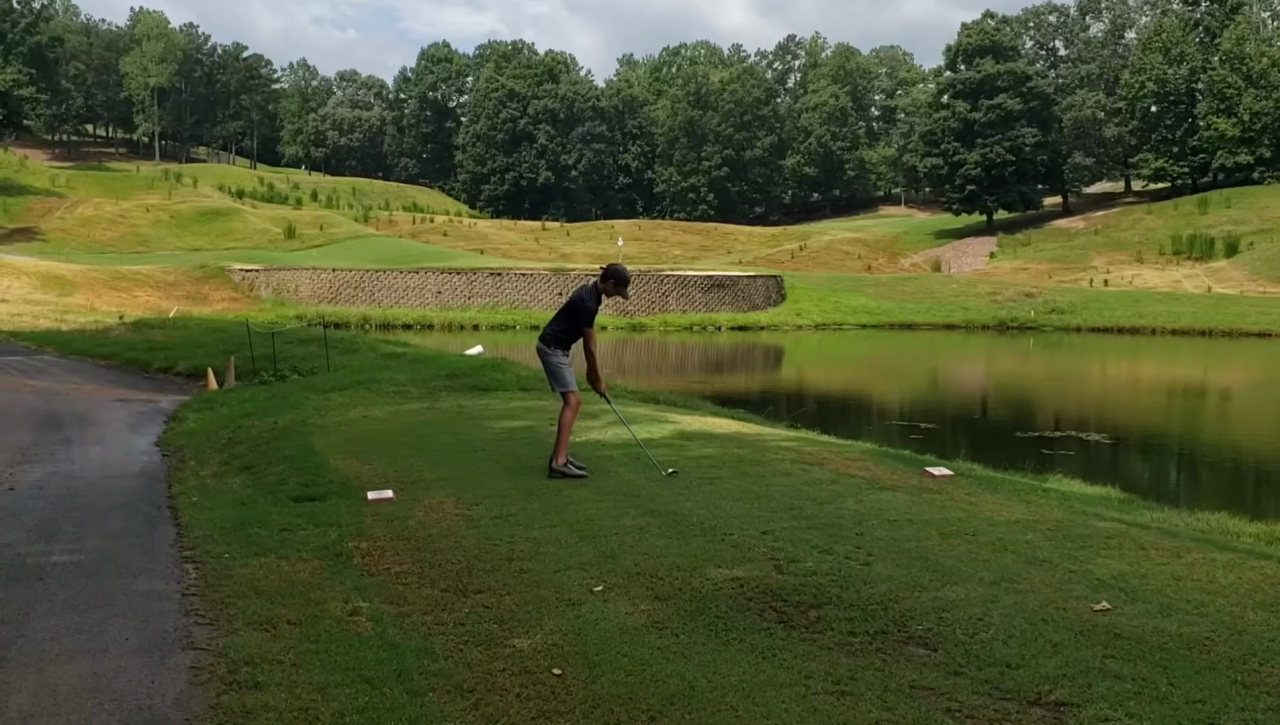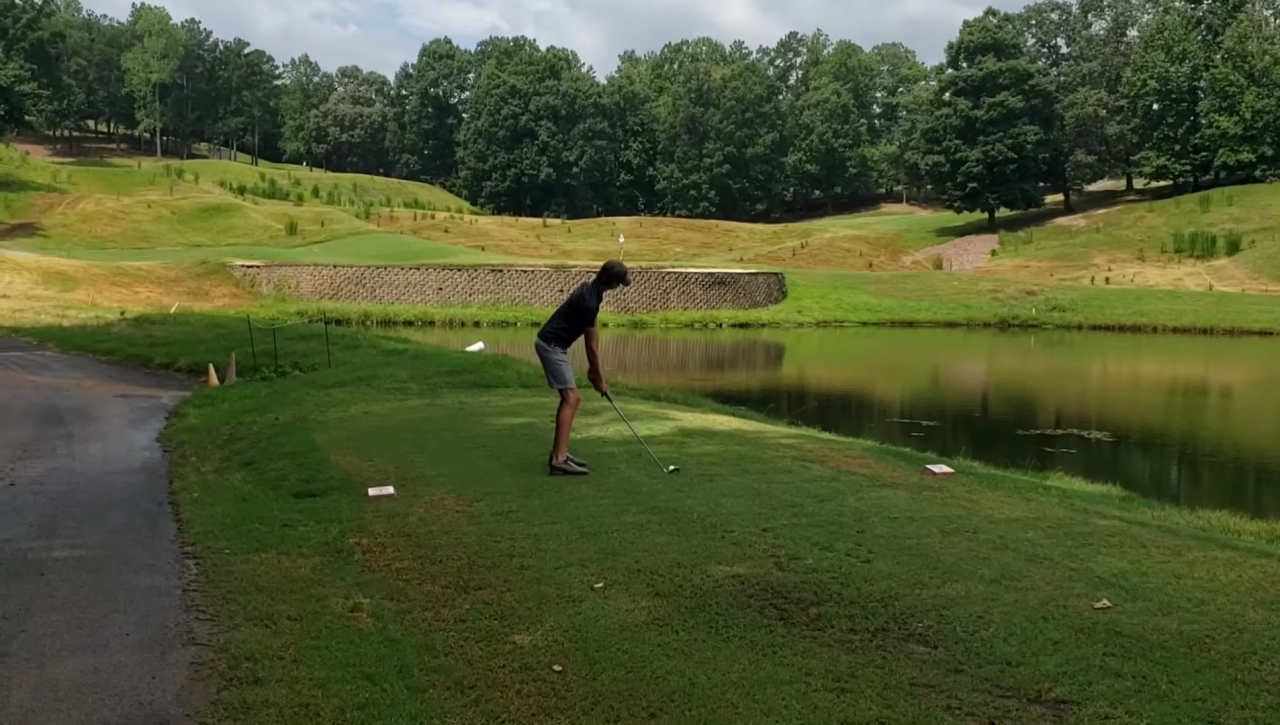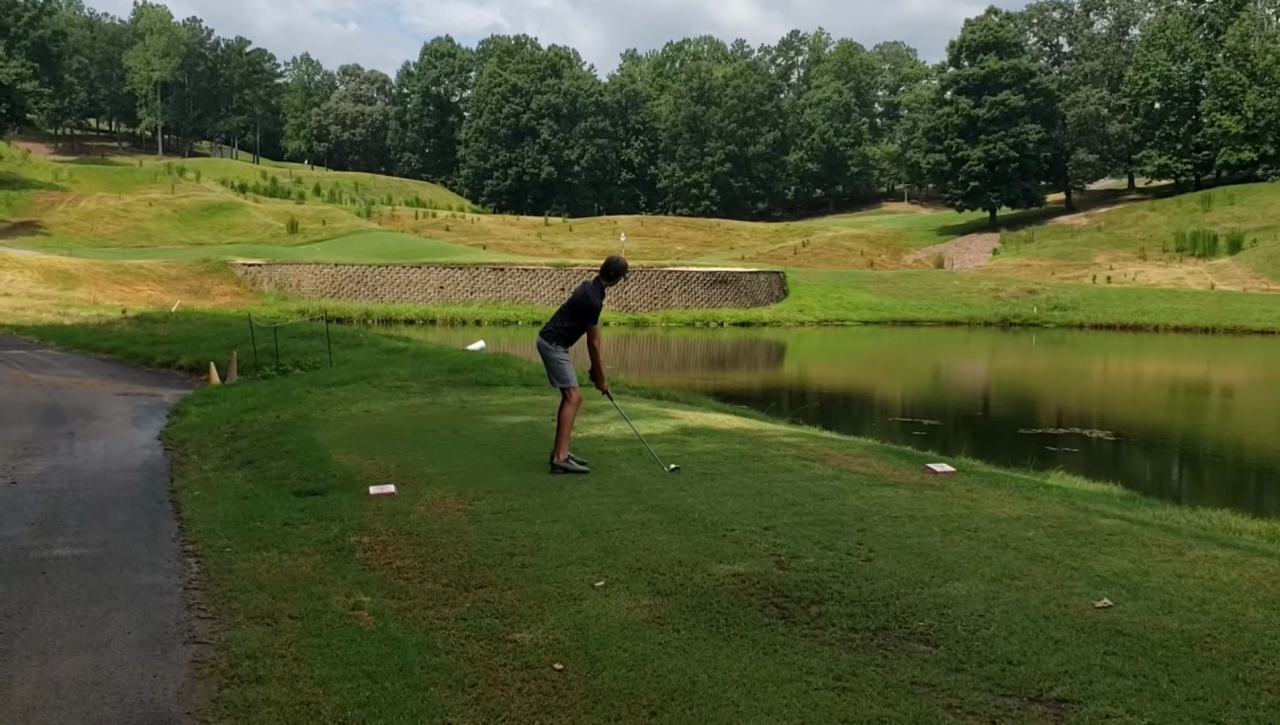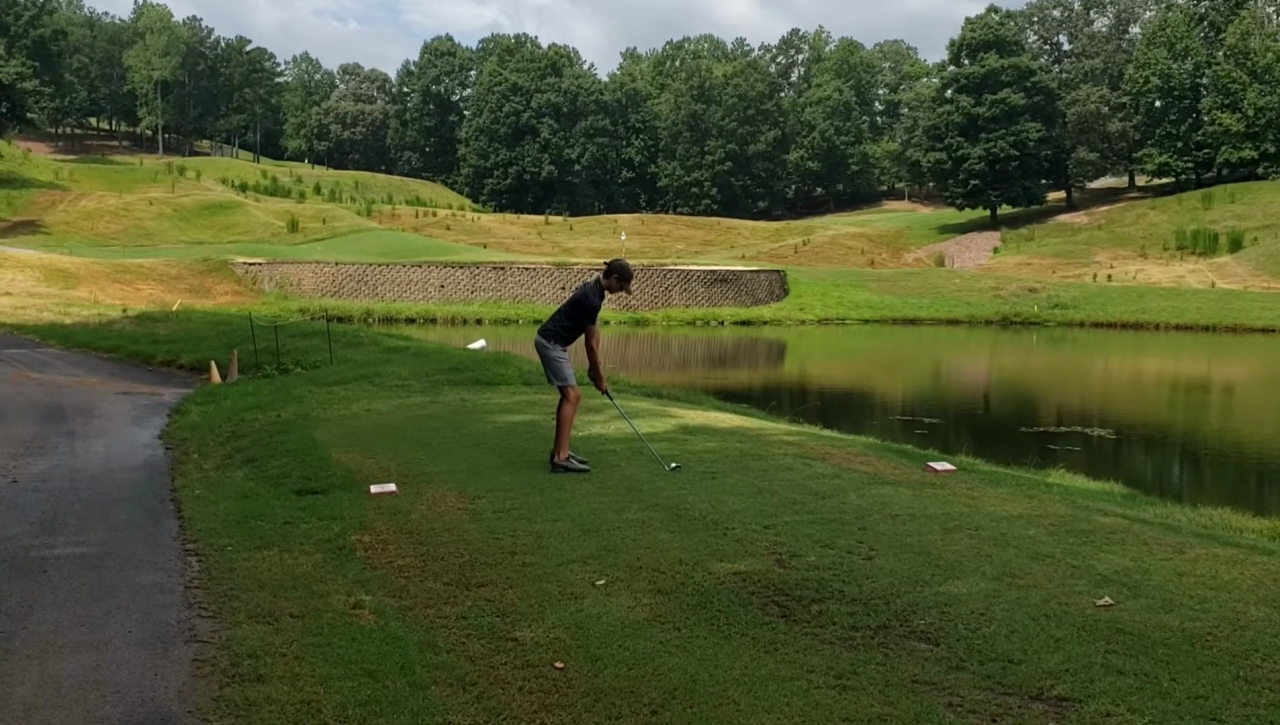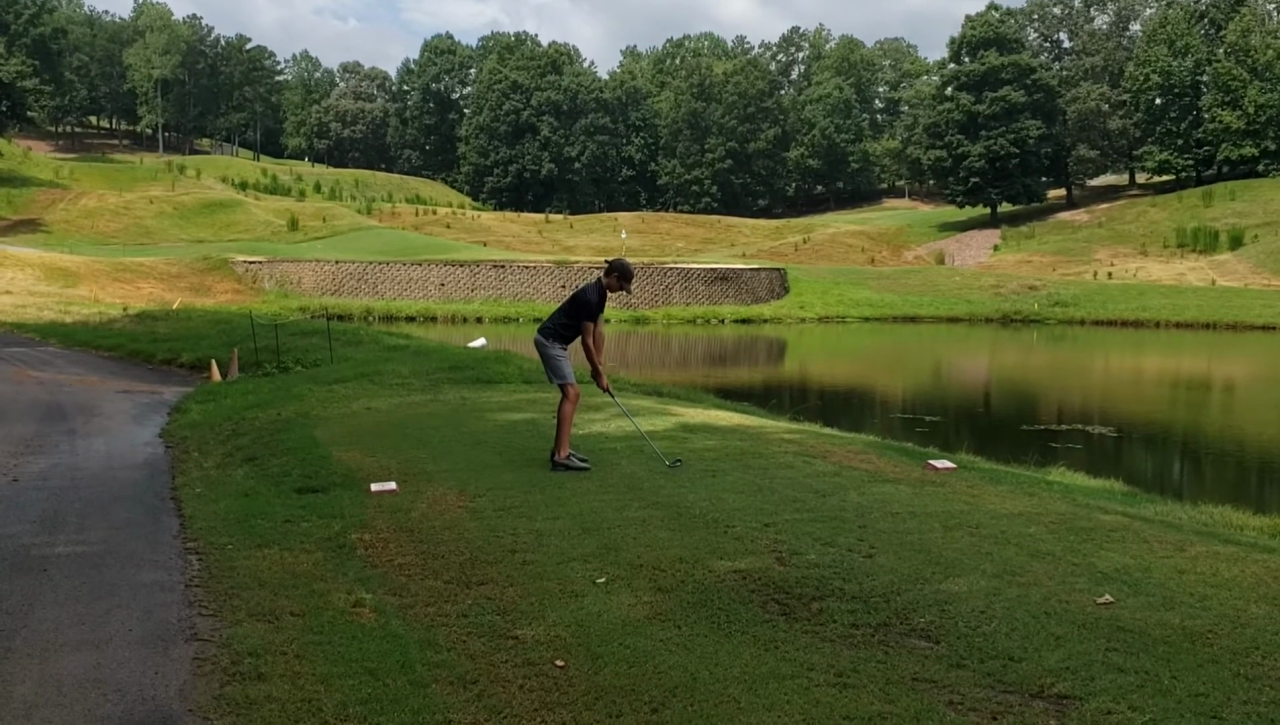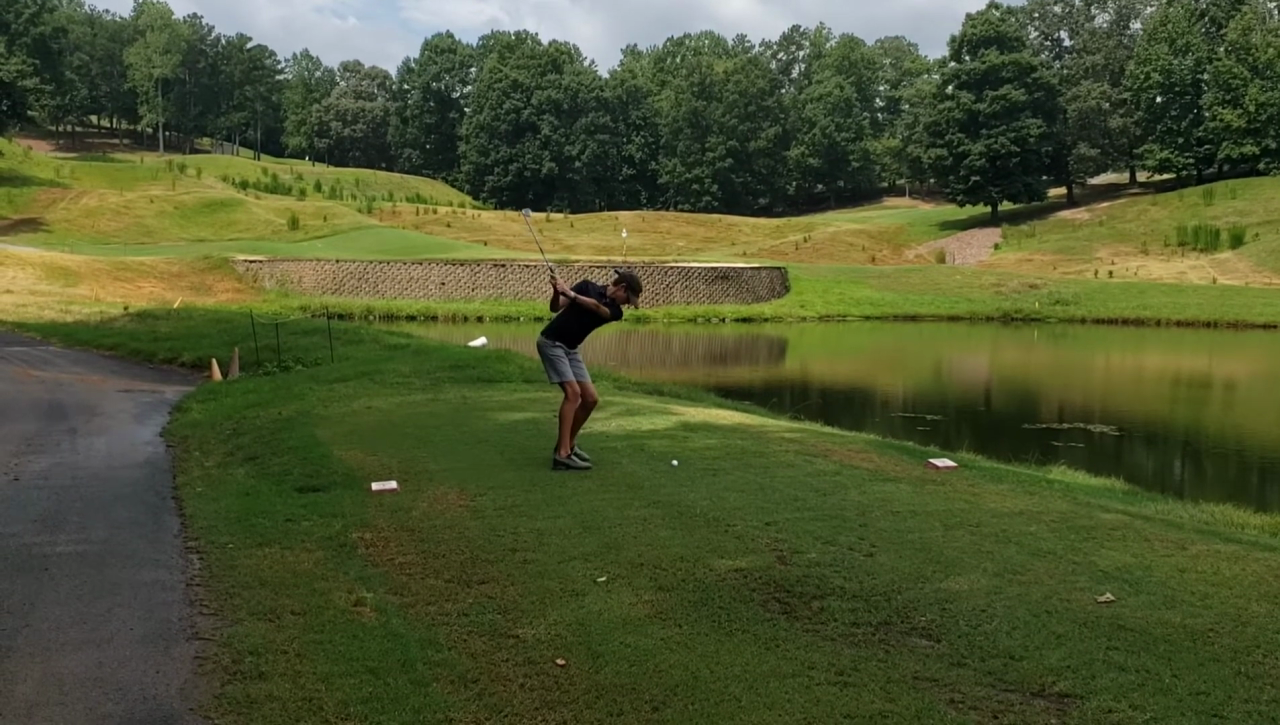
dt=0.7s
person 1, frame 1
left shoulder: (590, 291)
right shoulder: (588, 303)
left elbow: (589, 339)
right elbow: (589, 345)
left wrist: (591, 370)
right wrist: (597, 379)
left hip: (555, 347)
right hip: (553, 348)
left knee: (572, 399)
right knee: (573, 400)
left ankle: (560, 454)
right ankle: (559, 462)
person 1, frame 2
left shoulder: (591, 289)
right shoulder: (588, 302)
left elbow: (592, 336)
right elbow: (591, 344)
left wrist: (593, 370)
right wrist: (599, 378)
left hip: (552, 344)
right hip: (552, 345)
left knee: (567, 397)
right knee: (572, 397)
left ankle: (559, 452)
right ankle: (559, 460)
person 1, frame 3
left shoulder: (592, 287)
right shoulder: (593, 299)
left elbow: (594, 334)
right elbow: (593, 342)
left wrist: (595, 368)
right wrist: (601, 376)
left hip: (553, 342)
right hip: (554, 344)
left knee: (570, 396)
right knee: (574, 397)
left ankle: (560, 451)
right ankle: (560, 458)
person 1, frame 4
left shoulder: (593, 289)
right shoulder: (591, 299)
left elbow: (594, 333)
right elbow: (590, 342)
left wrist: (595, 367)
right wrist: (599, 376)
left hip: (552, 342)
right hip: (551, 343)
left knee: (568, 395)
right knee: (572, 395)
left ankle: (560, 450)
right ankle: (561, 457)
person 1, frame 5
left shoulder: (600, 295)
right shoulder: (590, 296)
left elbow: (598, 331)
right elbow: (586, 339)
left wrist: (599, 366)
right wrist: (599, 373)
left hip: (556, 342)
right hip: (550, 341)
left knee: (571, 393)
right knee: (571, 394)
left ankle: (560, 448)
right ankle: (561, 456)
person 1, frame 6
left shoulder: (615, 311)
right shoulder: (587, 287)
left elbow: (595, 306)
right elbow: (555, 308)
left wrist: (571, 294)
right wrist: (558, 292)
left hip: (570, 348)
right hip: (551, 341)
left knee: (591, 398)
right knee: (573, 393)
left ankle: (568, 444)
right ankle: (562, 454)
